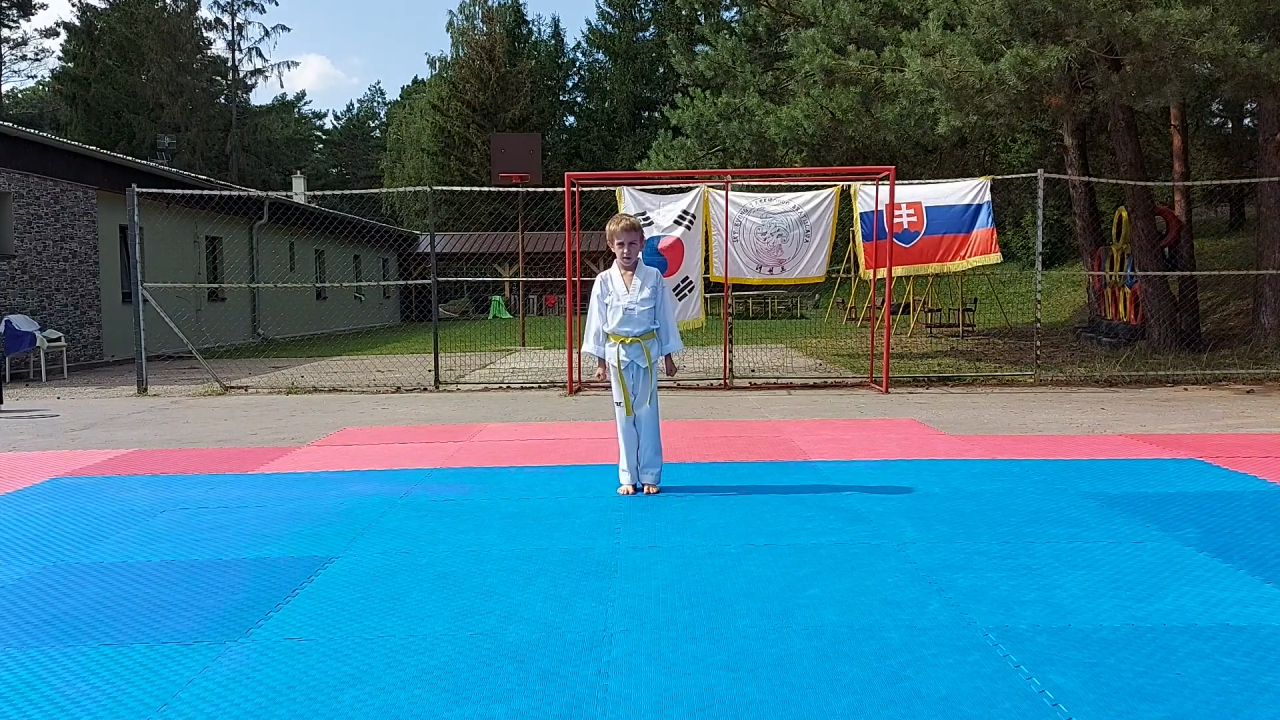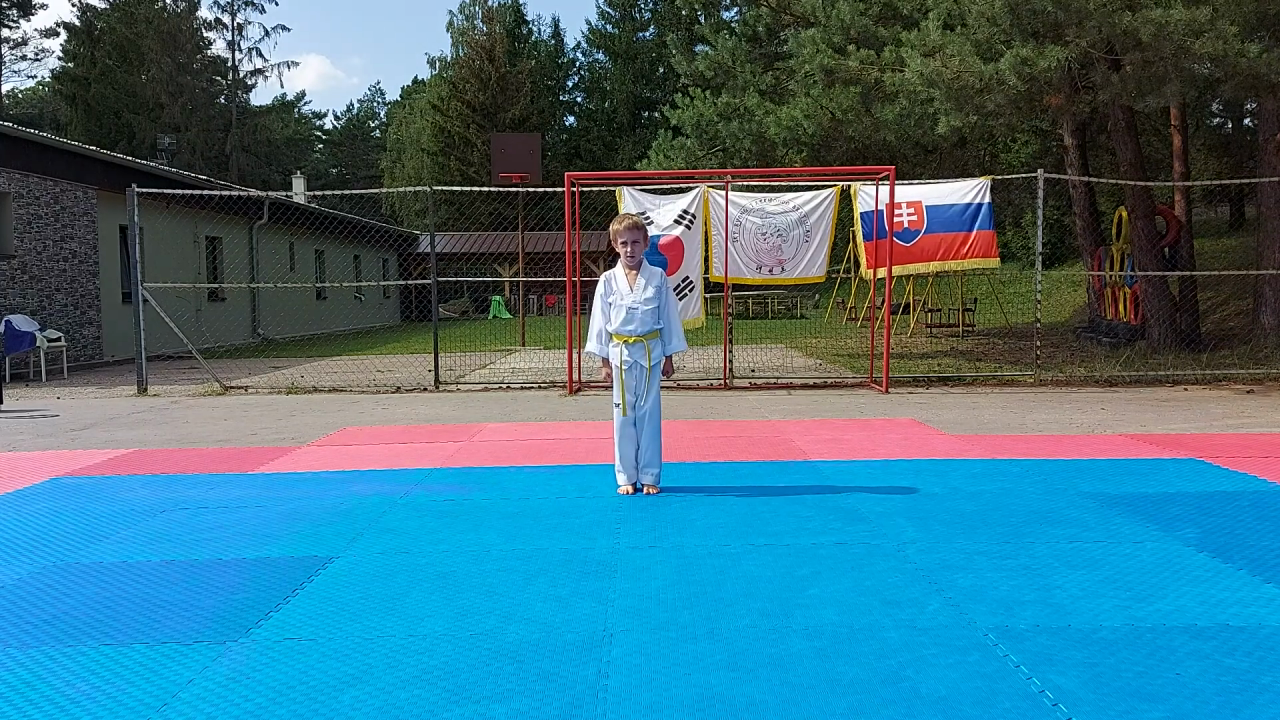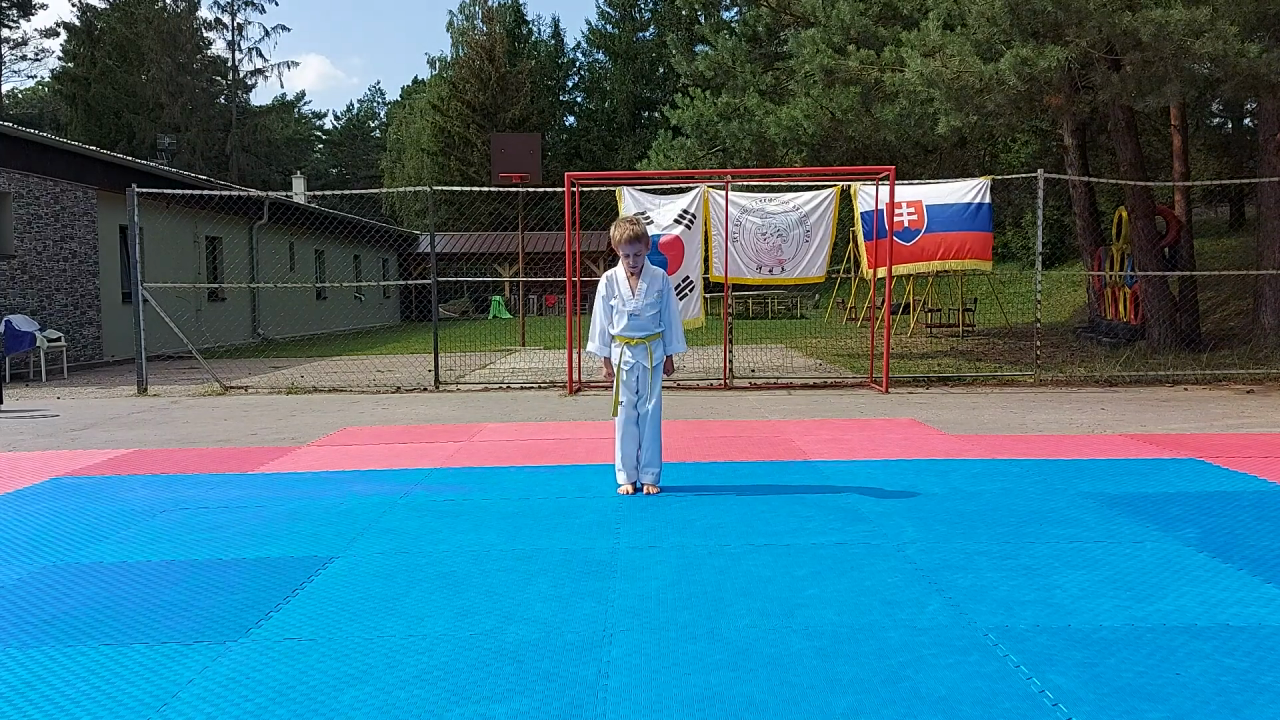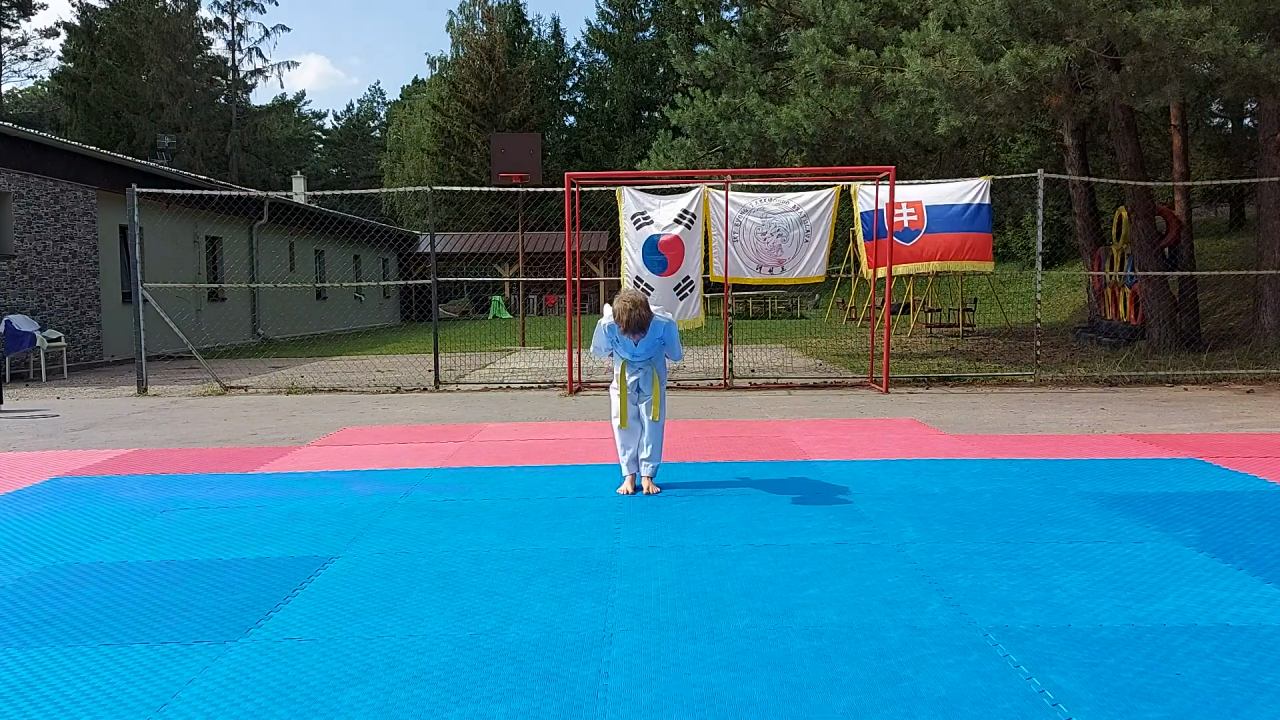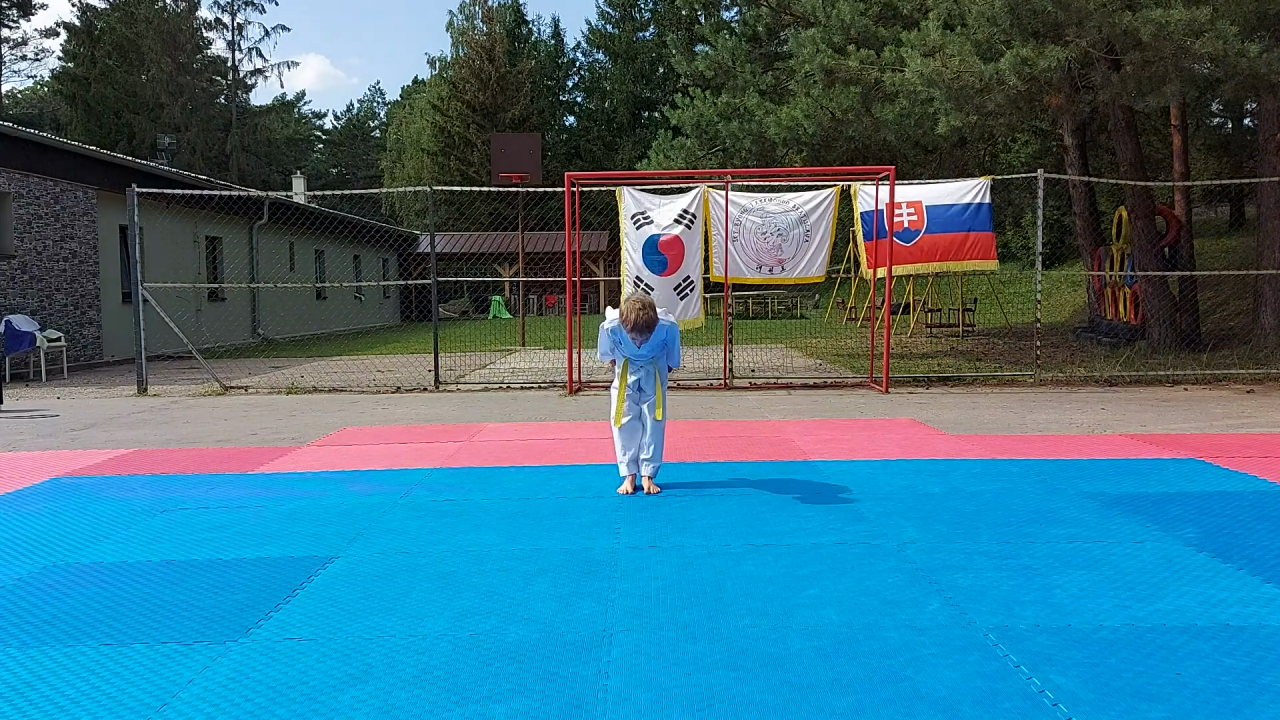
dt=0.3s
person 1, frame 1
left shoulder: (654, 278)
right shoulder: (604, 281)
left elbow: (666, 318)
right elbow: (595, 322)
left wrist: (668, 356)
right wrist: (601, 361)
left hip: (646, 352)
right hip: (617, 353)
left knee: (647, 414)
right knee: (625, 416)
left ankle: (649, 476)
right ankle: (628, 476)
person 1, frame 2
left shoulder: (658, 277)
right shoulder: (608, 280)
left elbow: (669, 317)
right elbow: (600, 321)
left wrist: (669, 357)
right wrist: (605, 361)
left hip: (651, 353)
right hip: (621, 353)
left knee: (649, 414)
right knee: (624, 415)
left ankle: (649, 477)
right ankle: (627, 477)
person 1, frame 3
left shoulder: (660, 279)
right shoulder: (608, 281)
left elbow: (670, 318)
right elbow: (601, 322)
left wrist: (669, 356)
right wrist: (606, 360)
left hip: (652, 353)
right hip: (622, 354)
left knee: (650, 414)
right knee: (625, 415)
left ankle: (649, 476)
right ankle: (627, 477)
person 1, frame 4
left shoulder: (664, 322)
right shoulder: (608, 323)
left elbow: (673, 350)
right elbow: (601, 347)
left wrist: (669, 358)
right wrist: (613, 358)
left hip: (653, 368)
right hip: (624, 368)
left knee: (653, 418)
right knee: (623, 418)
left ankle: (648, 473)
right ankle: (630, 473)
person 1, frame 5
left shoulder: (667, 326)
right shoulder: (611, 326)
left elbow: (672, 352)
right elbow: (606, 351)
left wrist: (670, 365)
right wrist: (612, 359)
left hip: (654, 369)
right hip: (626, 370)
left knee: (653, 417)
right knee: (624, 418)
left ankle: (648, 474)
right ankle: (629, 474)
